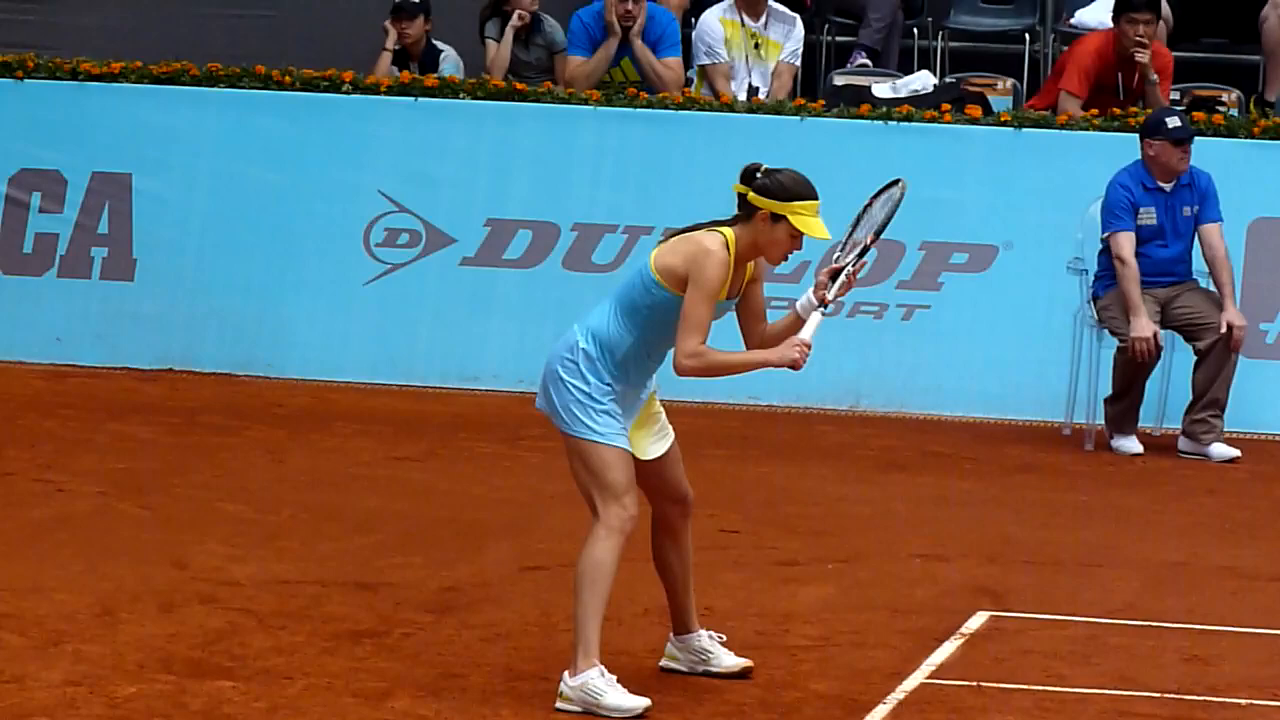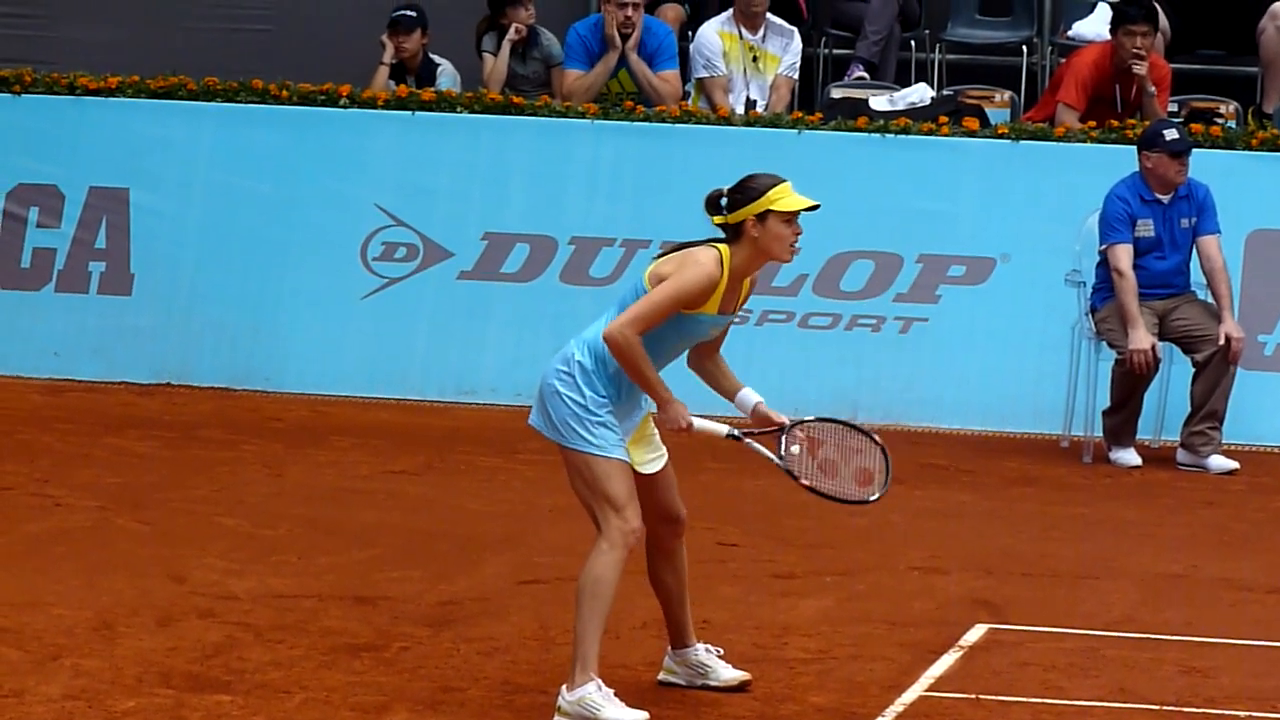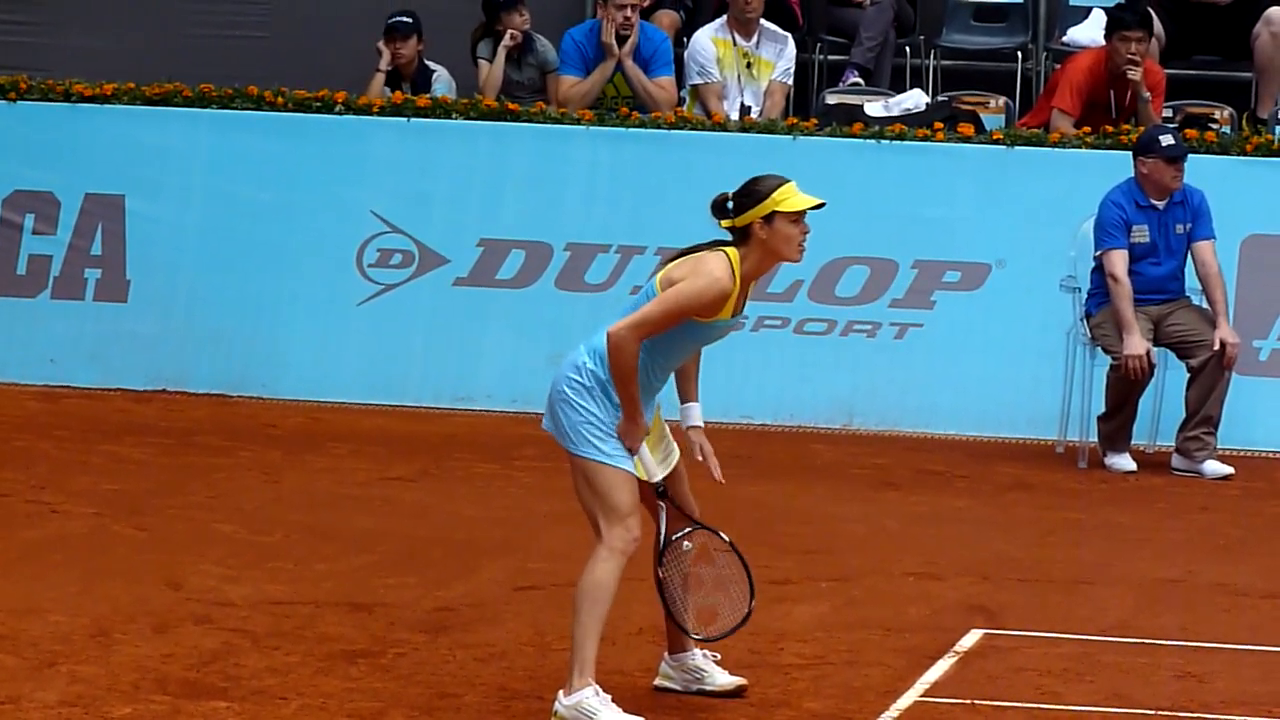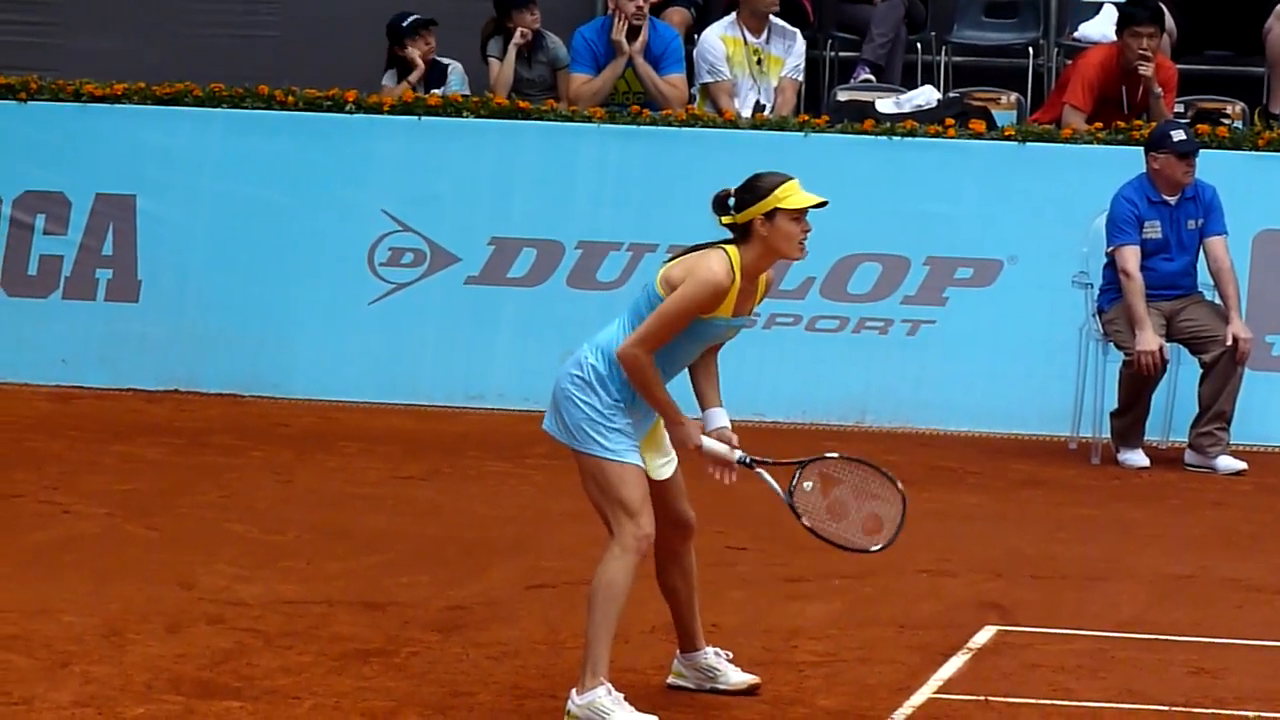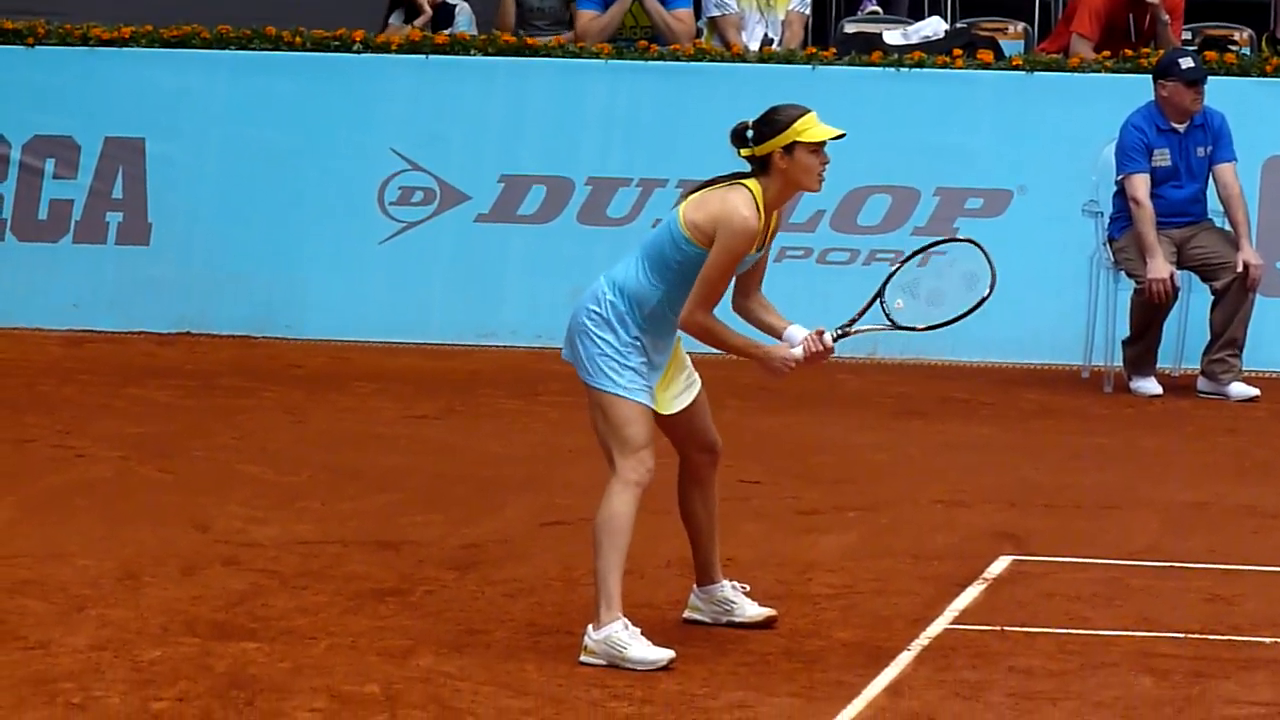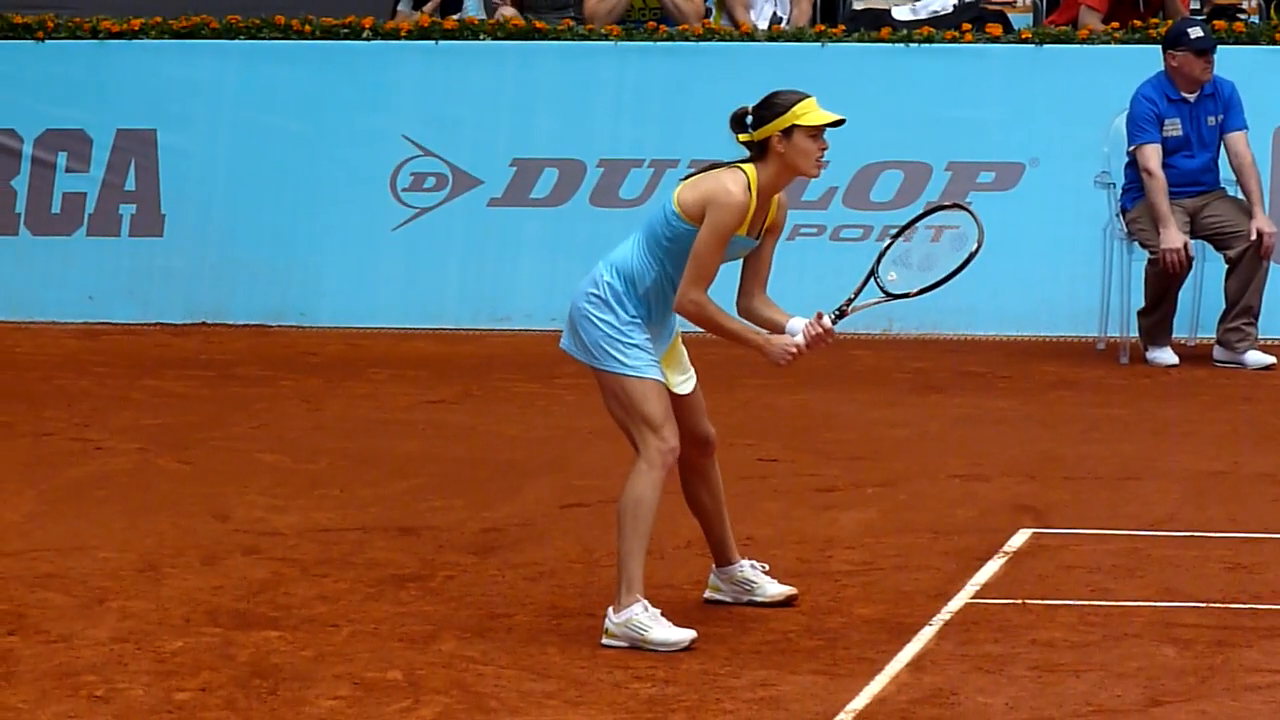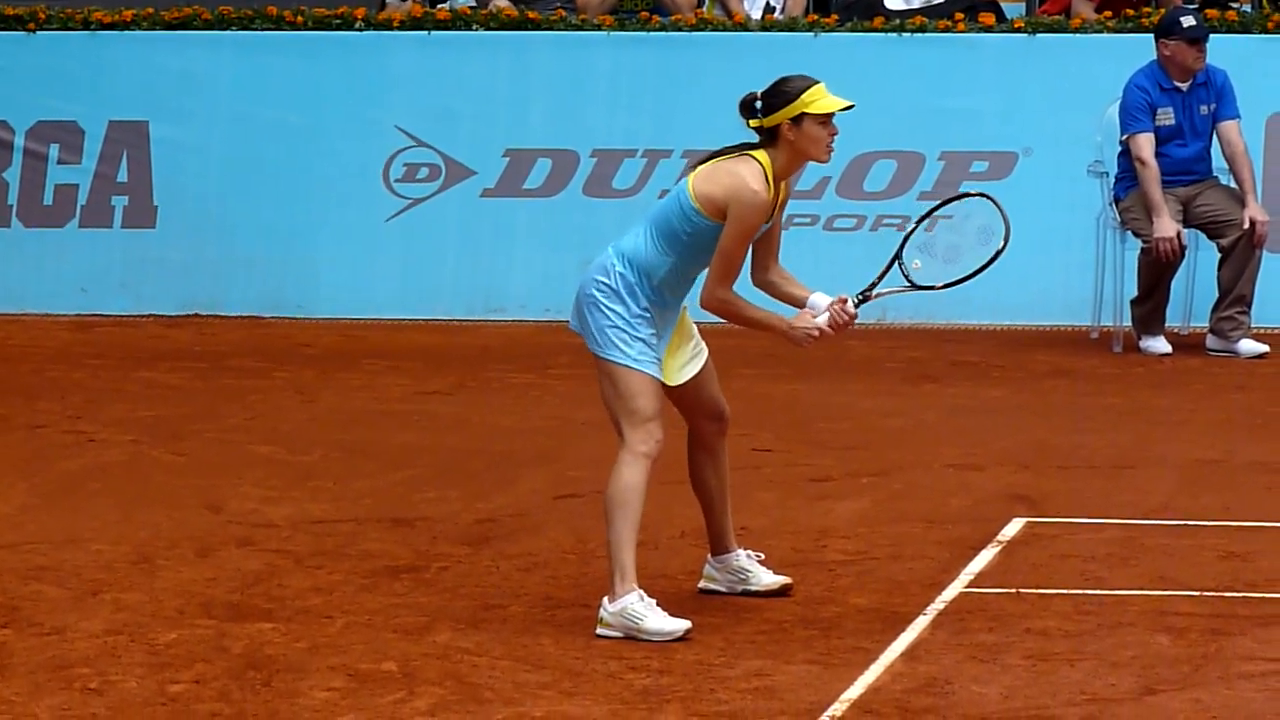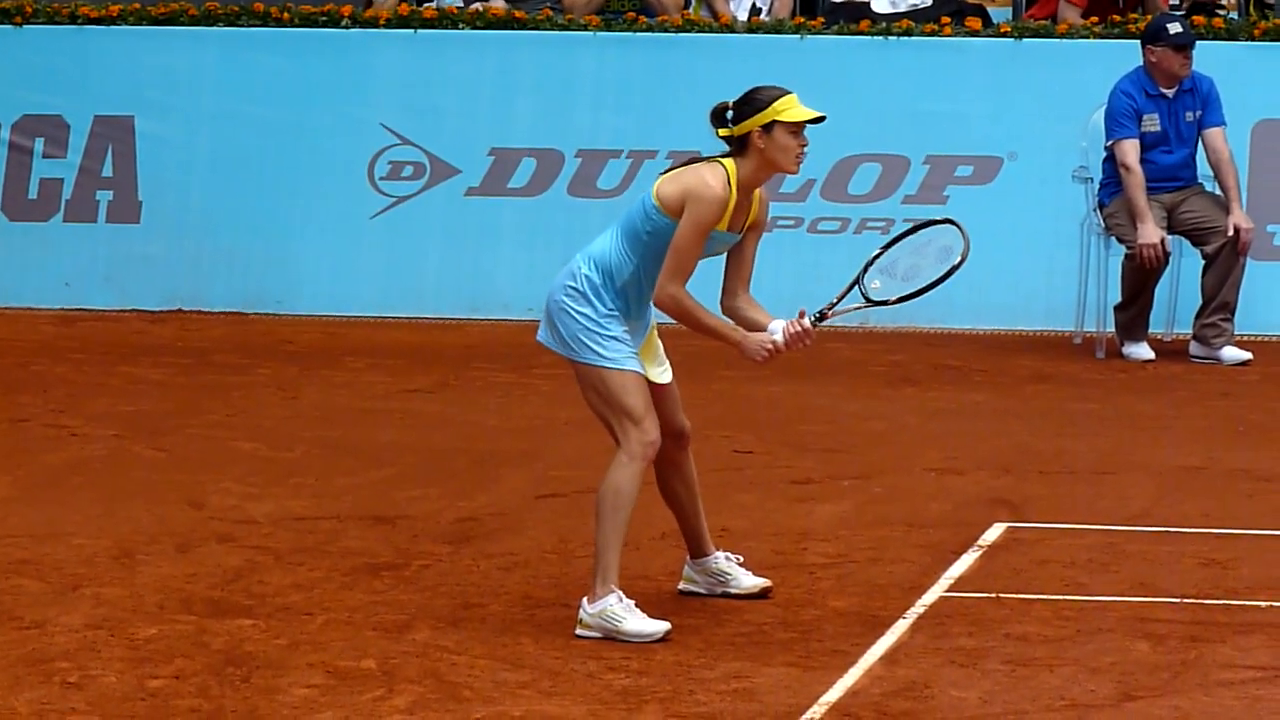
dt=0.5s
person 1, frame 1
left shoulder: (747, 264)
right shoulder: (711, 253)
left elbow: (758, 340)
right elbow: (689, 358)
left wrist: (812, 302)
right wrist: (772, 357)
left hip: (629, 384)
right hip: (586, 376)
left knee: (675, 505)
right knee: (618, 515)
left ankle: (687, 641)
person 1, frame 2
left shoulder: (742, 280)
right shoulder: (706, 268)
left elbow: (704, 357)
right elbow: (617, 334)
left wrist: (750, 404)
right wrist: (666, 403)
left hip: (623, 400)
right hip: (583, 389)
left knee: (668, 522)
right knee: (622, 529)
left ankle: (683, 655)
person 1, frame 3
left shoulder: (744, 274)
right shoulder: (717, 277)
right elbow: (622, 334)
left wrist: (692, 419)
right wrist: (634, 417)
left hip: (628, 400)
right hip: (592, 392)
right knee: (621, 535)
left ankle: (681, 660)
person 1, frame 4
left shoulder: (759, 281)
right shoulder: (715, 273)
right elbow: (632, 350)
left wrist: (717, 421)
right wrist: (678, 424)
left hip: (634, 401)
right hip: (597, 392)
left knee: (678, 526)
right knee: (635, 534)
left ankle: (693, 659)
person 1, frame 5
left shoulder: (768, 213)
right shoulder: (741, 216)
left elbow: (747, 298)
right elbow: (696, 317)
left wrist: (796, 336)
right wrist: (764, 354)
left hip: (653, 334)
right hip: (611, 327)
left knee: (703, 453)
right knee: (634, 469)
left ankle: (711, 592)
right ankle: (607, 628)
person 1, frame 6
left shoulder: (773, 209)
right shoulder: (731, 193)
left elbow: (751, 300)
right elbow: (691, 299)
left wrist: (797, 327)
right wrist: (764, 343)
left hip: (653, 318)
right hip: (612, 310)
left knee: (700, 443)
right knee: (660, 448)
left ankle: (729, 572)
right ankle: (627, 611)
person 1, frame 7
left shoulder: (775, 182)
right shoulder: (750, 188)
left elbow: (766, 271)
right elbow: (716, 297)
left wrist: (818, 303)
right wrist: (787, 327)
left hip: (660, 304)
right hip: (618, 298)
left knee: (711, 422)
right knee: (644, 440)
left ankle: (725, 561)
right ankle: (622, 599)
person 1, frame 8
left shoulder: (755, 205)
right shoulder: (711, 188)
left elbow: (735, 300)
right elbow: (669, 293)
left wrist: (777, 328)
right wrist: (741, 341)
left hip: (629, 310)
right hip: (589, 303)
left knee: (675, 436)
right knee: (641, 440)
left ankle: (704, 564)
right ankle: (601, 601)
person 2, frame 1
left shoulder: (1200, 183)
right shoulder: (1124, 186)
left elbow: (1215, 248)
right elbow: (1124, 257)
left wrist: (1230, 306)
right wrist: (1138, 317)
left hip: (1179, 287)
right hip: (1122, 288)
left knee: (1226, 331)
right knee: (1142, 342)
left ankle: (1200, 433)
right ankle: (1121, 429)
person 2, frame 2
left shoulder: (1199, 195)
right shoulder: (1121, 198)
left elbow: (1213, 259)
right elbow: (1121, 269)
left wrist: (1228, 317)
right wrist: (1136, 329)
left hip: (1178, 299)
right hip: (1120, 300)
left knee: (1224, 343)
right knee: (1140, 354)
left ankle: (1199, 446)
right ankle: (1120, 440)
person 2, frame 3
left shoulder: (1194, 201)
right shoulder: (1116, 204)
left elbow: (1208, 265)
right elbow: (1117, 275)
left wrist: (1223, 323)
right wrist: (1131, 335)
left hip: (1172, 304)
right hip: (1116, 305)
left knee: (1219, 348)
right knee: (1135, 360)
left ankle: (1193, 451)
right ankle: (1115, 446)
person 2, frame 4
left shoulder: (1206, 196)
right shoulder: (1128, 200)
left elbow: (1220, 260)
right elbow: (1129, 270)
left wrist: (1235, 318)
right wrist: (1144, 330)
left hip: (1185, 299)
right hip: (1127, 301)
left knee: (1232, 343)
right knee: (1148, 355)
left ankle: (1206, 446)
right ankle: (1127, 442)
person 2, frame 5
left shoulder: (1214, 123)
right shoulder: (1137, 127)
left elbow: (1229, 187)
right elbow: (1139, 198)
left wrist: (1245, 245)
right wrist: (1154, 258)
left hip: (1195, 227)
right hip: (1139, 229)
left knee: (1243, 270)
right knee: (1159, 284)
left ankle: (1219, 373)
right ankle: (1140, 370)
person 2, frame 6
left shoulder: (1225, 92)
right shoulder: (1147, 98)
left elbow: (1241, 155)
right elbow: (1151, 169)
right wrist: (1168, 228)
left hip: (1208, 196)
right hip: (1151, 199)
right knee: (1173, 253)
left ankle: (1235, 342)
right ankle: (1156, 340)
person 2, frame 7
left shoulder: (1217, 81)
right shoulder: (1141, 87)
left elbow: (1233, 144)
right elbow: (1144, 158)
left wrist: (1251, 202)
right wrist: (1161, 217)
left hip: (1200, 185)
right hip: (1144, 188)
left knee: (1249, 227)
right knee: (1167, 242)
left ankle: (1228, 331)
right ankle: (1149, 329)
person 2, frame 8
left shoulder: (1203, 87)
right shoulder: (1126, 93)
left elbow: (1218, 150)
right elbow: (1129, 164)
left wrist: (1236, 209)
right wrist: (1145, 223)
left hip: (1185, 191)
right hip: (1128, 194)
left knee: (1233, 234)
right knee: (1149, 248)
left ankle: (1211, 338)
right ankle: (1132, 335)
